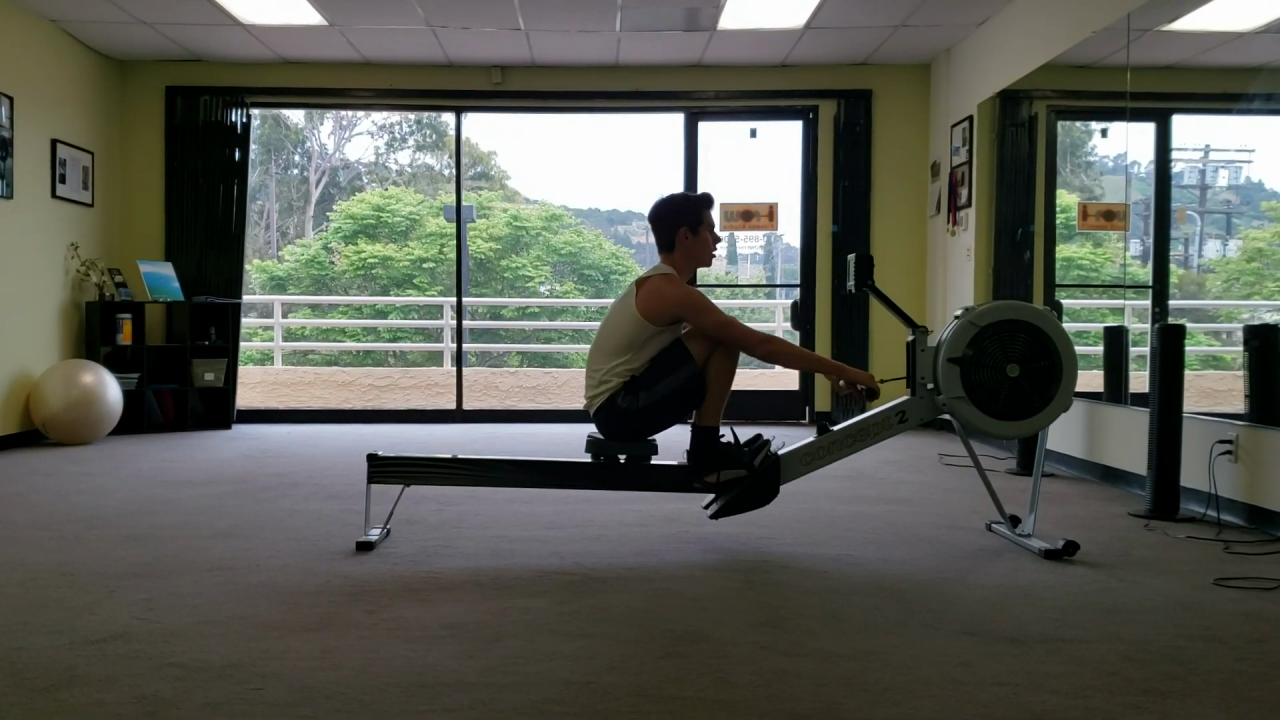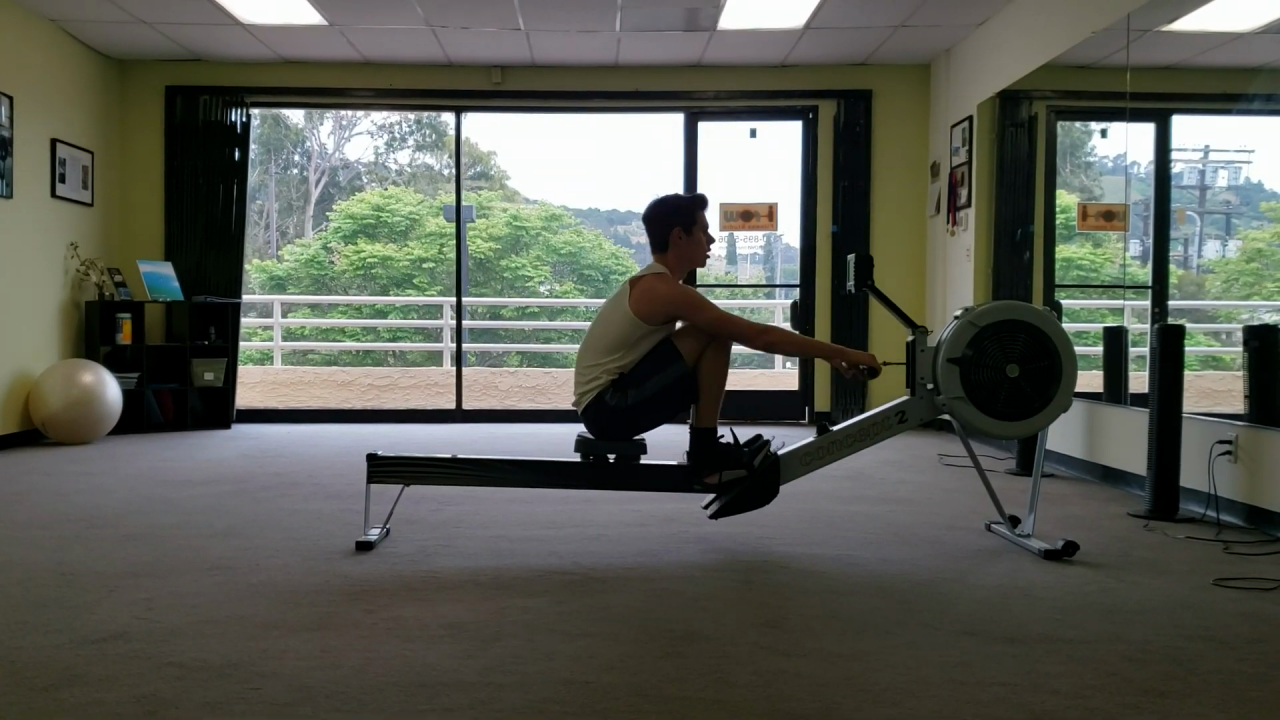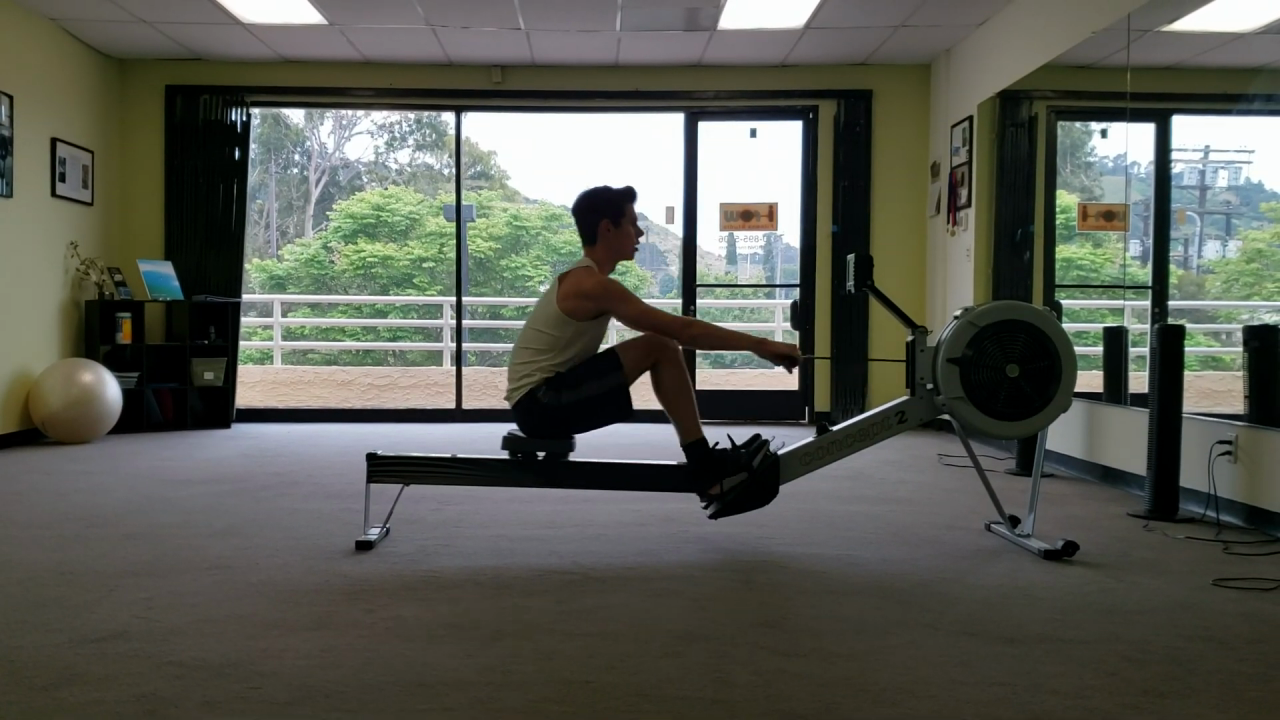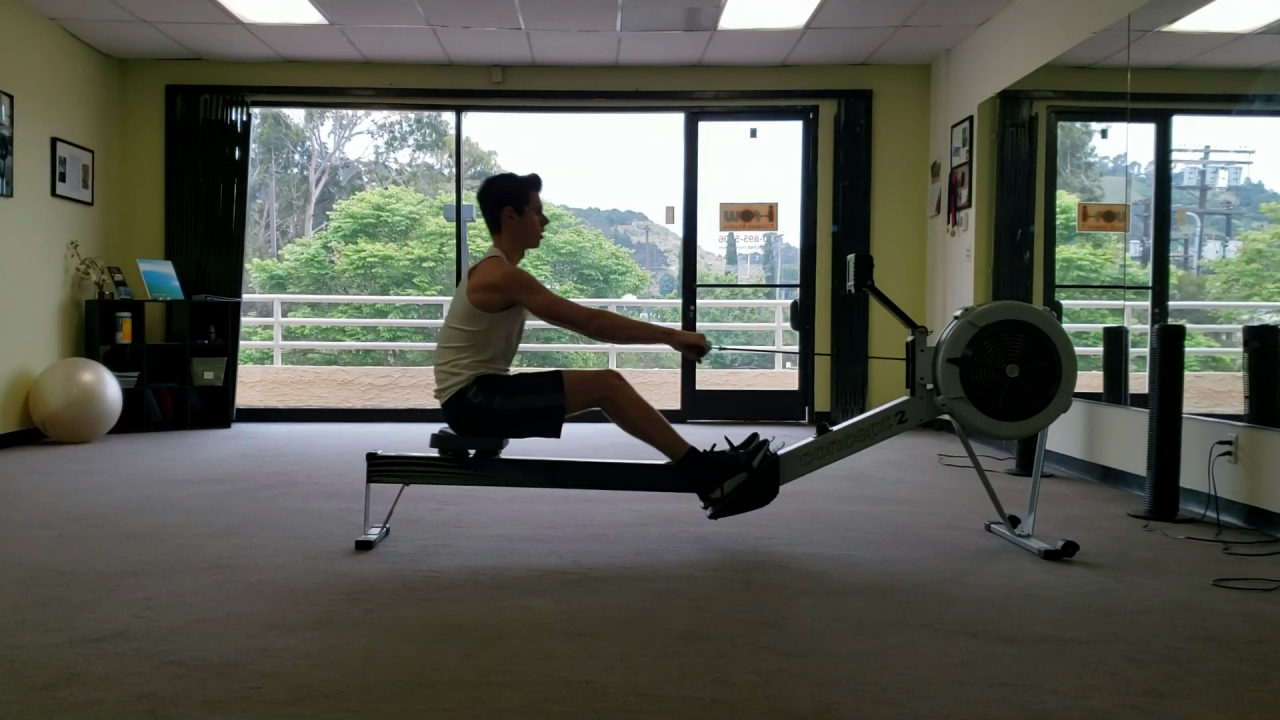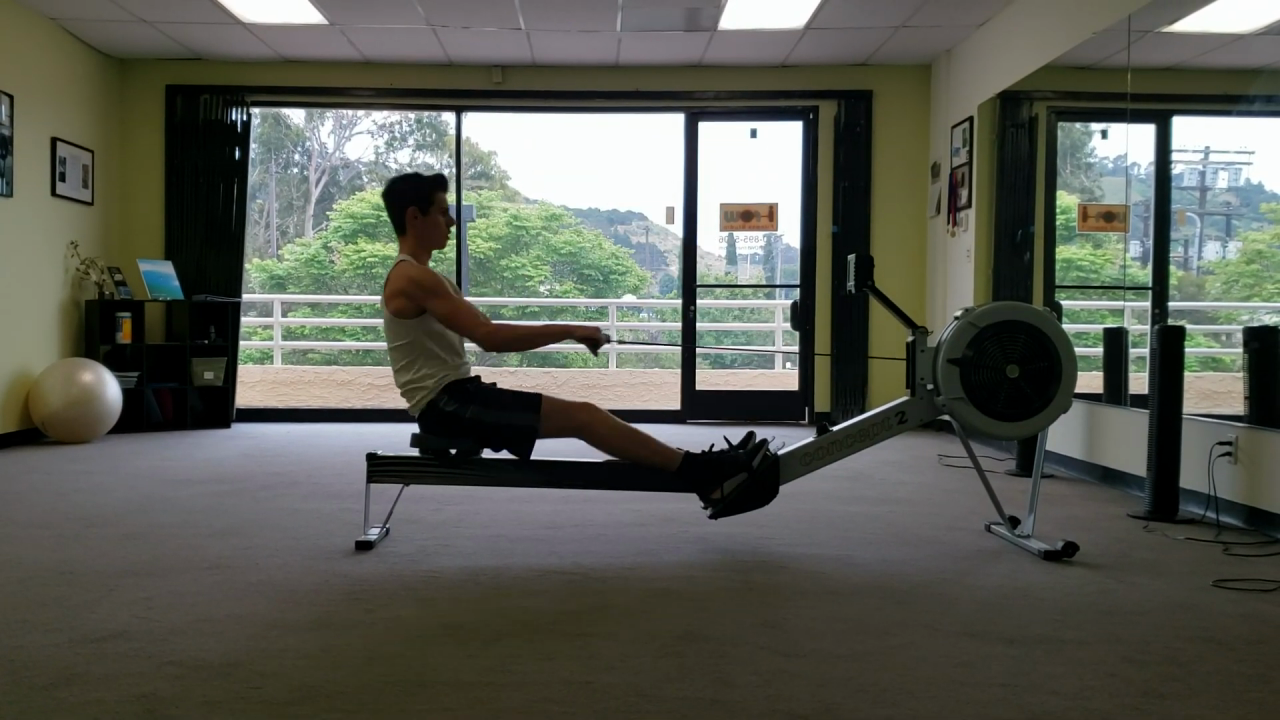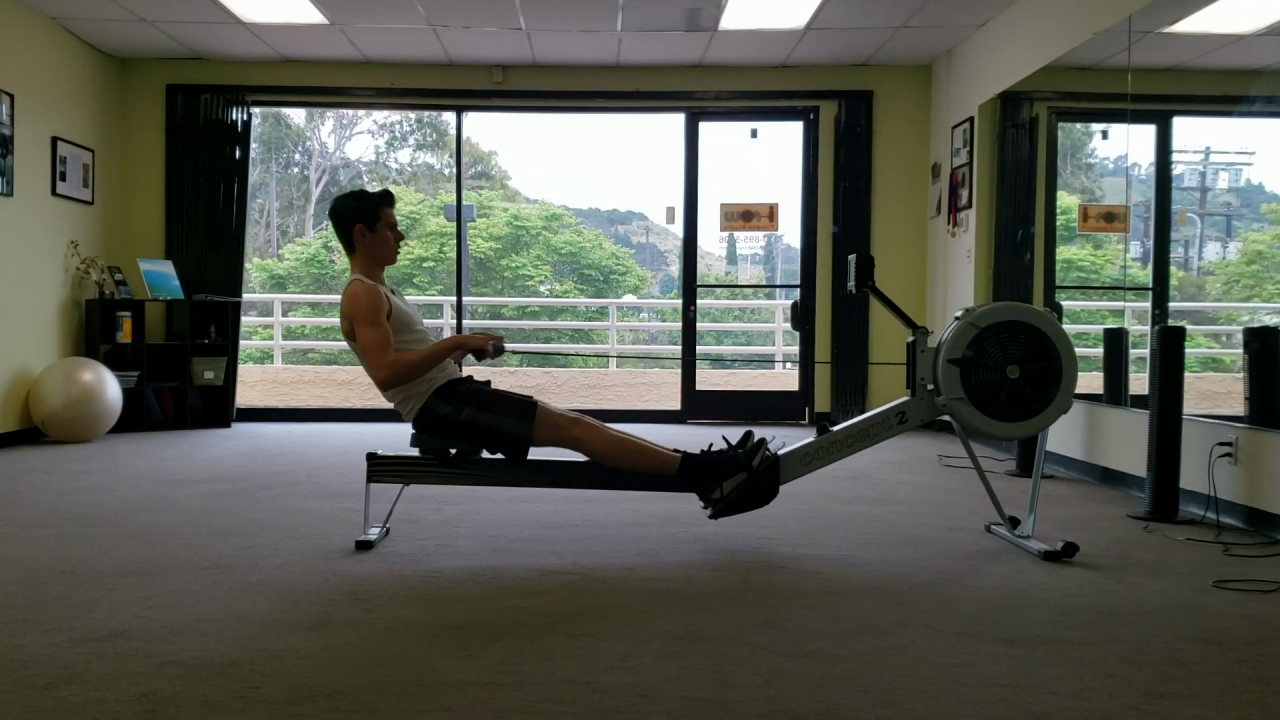
dt=0.2s
person 1, frame 1
left shoulder: (659, 284)
right shoulder: (672, 292)
left elbow: (751, 343)
right elbow: (761, 345)
right wrist: (841, 370)
left hip: (622, 404)
right hip: (621, 410)
left knee: (728, 336)
right knee: (725, 337)
left ankle: (707, 451)
right ankle: (706, 450)
person 1, frame 2
left shoulder: (653, 283)
right shoulder: (666, 291)
left elbow: (751, 335)
right elbow: (758, 336)
left wrist: (827, 353)
right wrist: (840, 352)
left hip: (611, 403)
right hip: (608, 408)
left knee: (719, 333)
right knee: (716, 335)
left ankle: (712, 459)
right ankle: (710, 454)
person 1, frame 3
left shoulder: (584, 278)
right shoulder: (593, 284)
left elbow: (667, 330)
right elbow: (683, 330)
left wrist: (754, 346)
right wrist: (761, 345)
left hip: (543, 401)
right hip: (539, 405)
left knee: (663, 344)
right knee: (663, 350)
left ankle: (709, 465)
right ankle: (706, 463)
person 1, frame 4
left shoulder: (493, 271)
right shoulder: (500, 274)
left elbow: (578, 318)
right elbow: (587, 321)
left wrist: (658, 333)
right wrist: (673, 336)
left hip: (480, 395)
right hip: (471, 401)
left knee: (606, 385)
right knee: (608, 384)
left ankle: (701, 467)
right ankle: (705, 470)
person 1, frame 5
left shoulder: (417, 275)
right shoulder: (413, 277)
left elbow: (481, 334)
right elbow: (492, 338)
left wrist: (550, 332)
right wrist: (567, 331)
left hip: (457, 398)
right hip: (445, 406)
left knee: (583, 414)
right knee: (581, 416)
left ankle: (700, 469)
right ankle: (705, 473)
person 1, frame 6
left shoulder: (379, 290)
right shoulder: (363, 295)
right elbow: (387, 374)
left wrist: (458, 345)
right wrist: (455, 344)
left hip: (454, 395)
right hip: (441, 406)
left knee: (576, 422)
right knee: (573, 430)
left ankle: (699, 467)
right ankle: (703, 475)
